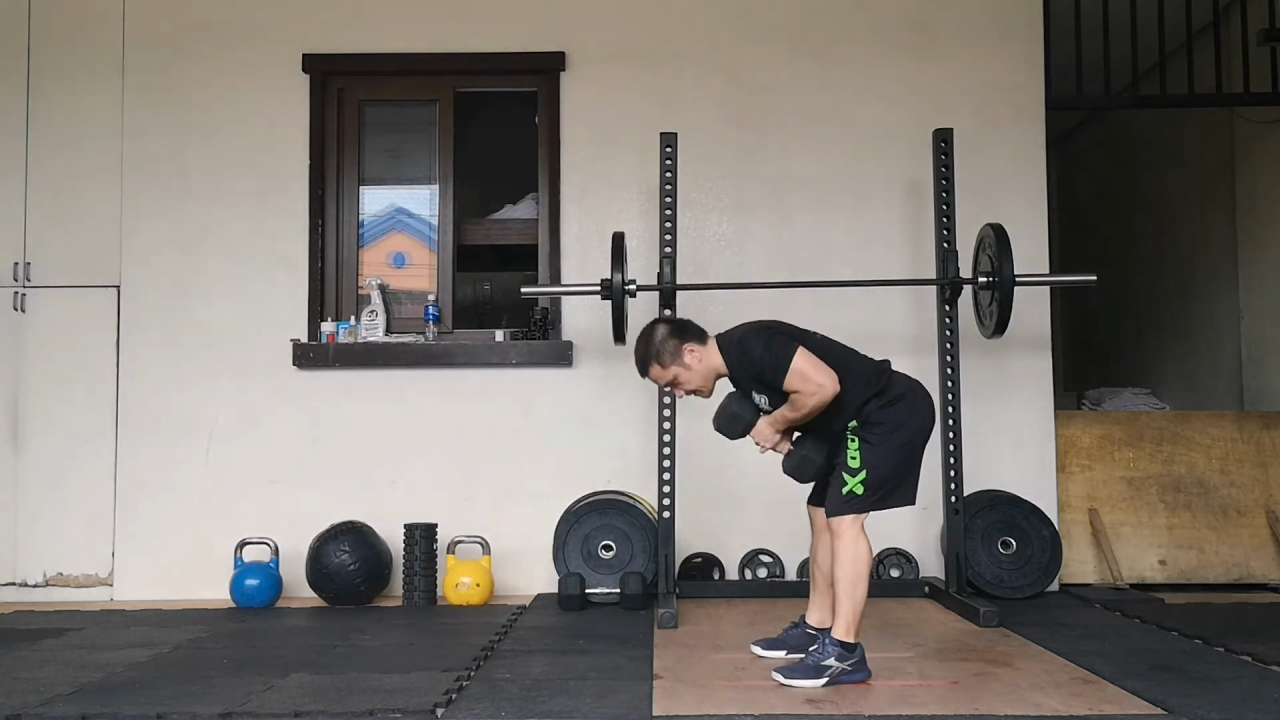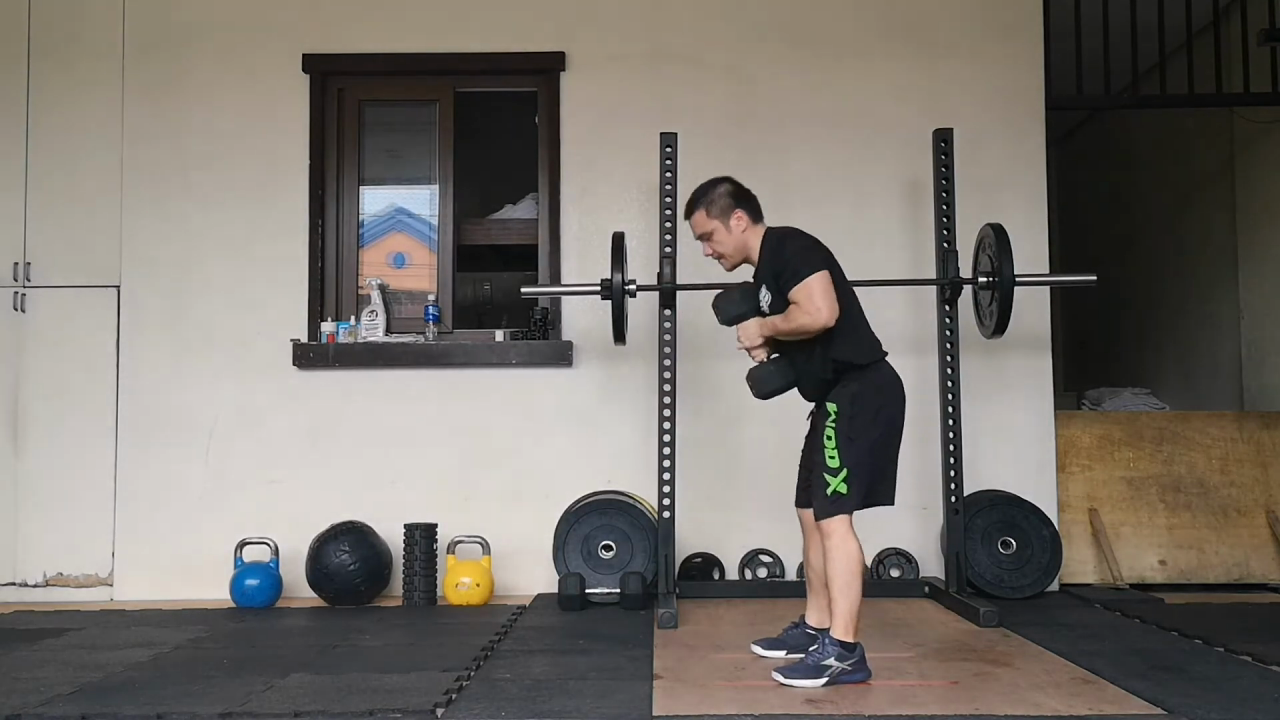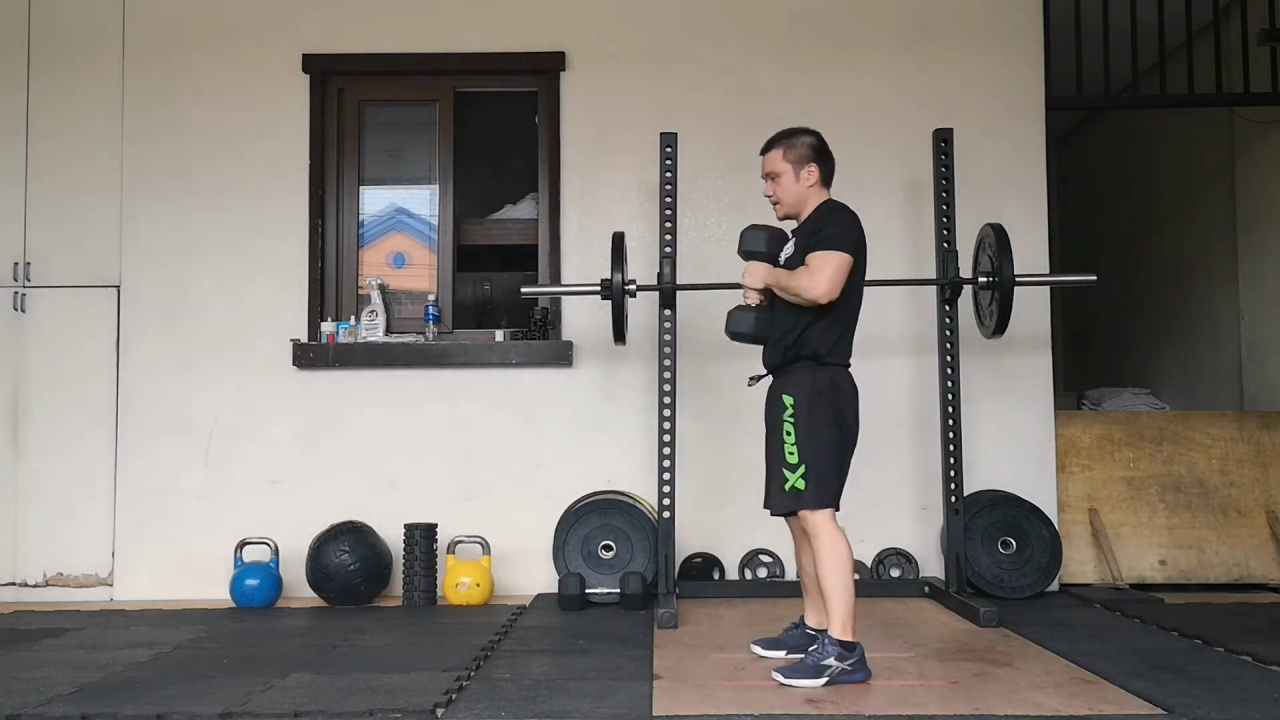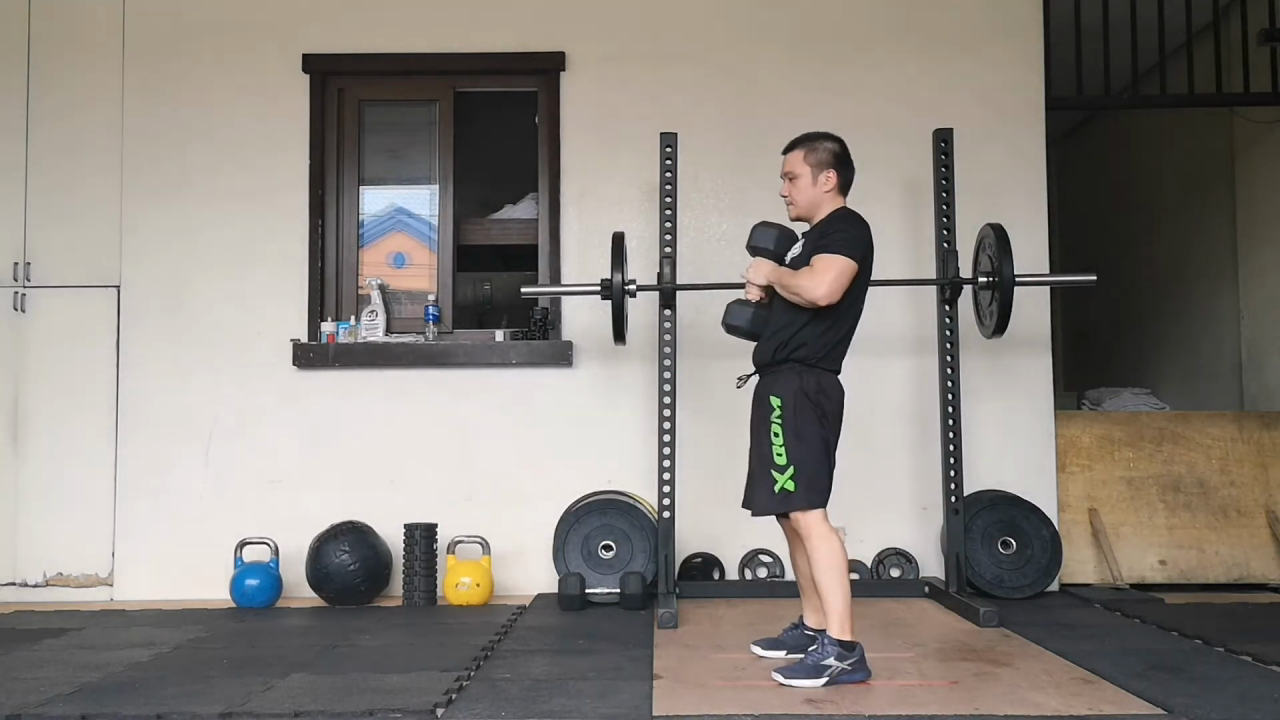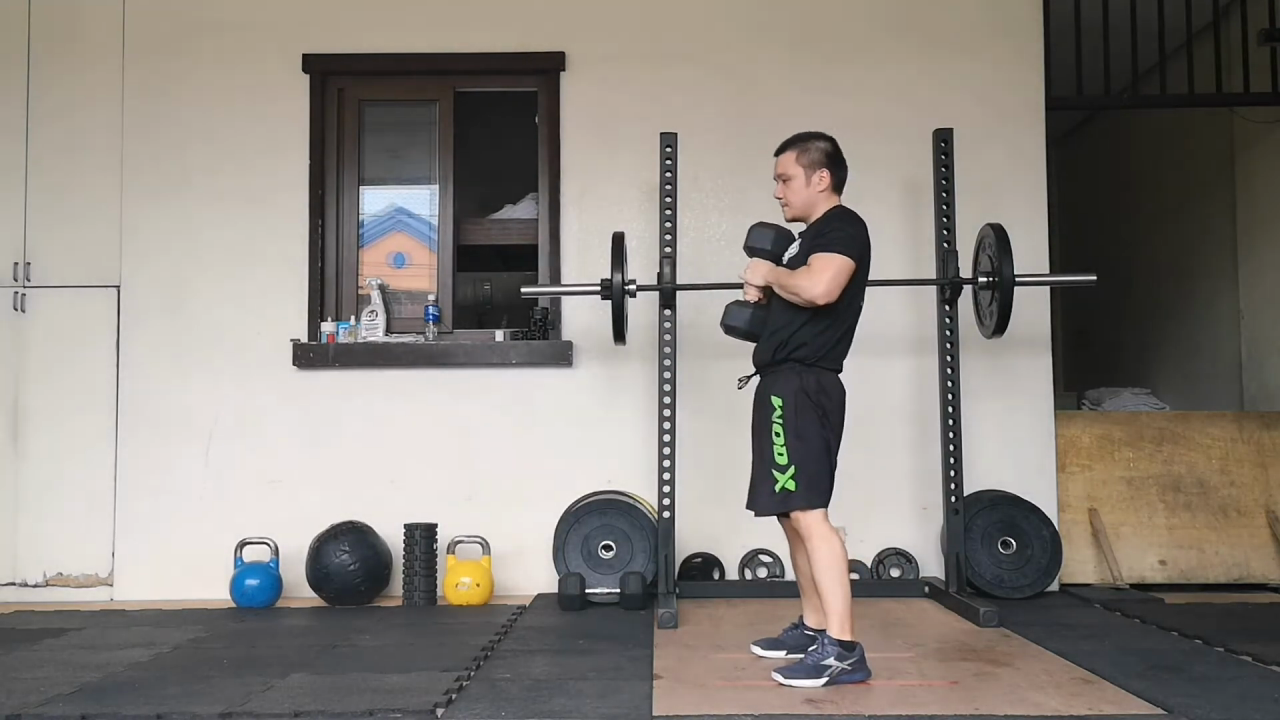
dt=0.3s
person 1, frame 1
left shoulder: (752, 344)
right shoulder: (740, 362)
left elbow: (823, 386)
left wrist: (773, 425)
right wrist: (781, 431)
left hip: (890, 412)
right hip: (870, 418)
left knee: (844, 519)
right knee: (822, 514)
left ankle: (844, 652)
right ankle: (816, 628)
person 1, frame 2
left shoulder: (788, 246)
right shoulder: (766, 269)
left elbow: (821, 313)
left wrist: (761, 327)
right wrist: (767, 340)
left hip: (859, 394)
right hip: (840, 397)
left knee: (832, 516)
right knee: (811, 511)
left ankle: (844, 650)
right ankle: (816, 627)
person 1, frame 3
left shoulder: (836, 220)
right shoulder: (808, 231)
left elbow: (820, 287)
left wrist: (766, 275)
right wrist: (764, 292)
left hip: (814, 385)
right hip: (796, 386)
left knee: (814, 513)
right knee: (799, 515)
left ankle: (844, 650)
right ankle: (814, 629)
person 1, frame 4
left shoulder: (846, 228)
right shoulder: (817, 235)
left elbow: (821, 289)
left wrist: (770, 272)
right wrist: (766, 288)
left hip: (800, 387)
right hip: (782, 387)
left knee: (806, 513)
right knee: (792, 515)
left ankle: (843, 650)
right ankle: (814, 628)
person 1, frame 5
left shoulder: (842, 225)
right shoulder: (814, 235)
left elbow: (820, 288)
left wrist: (768, 273)
right wrist: (765, 288)
left hip: (802, 387)
right hip: (783, 386)
left knee: (807, 513)
right knee: (792, 513)
left ankle: (843, 650)
right ankle: (814, 628)
